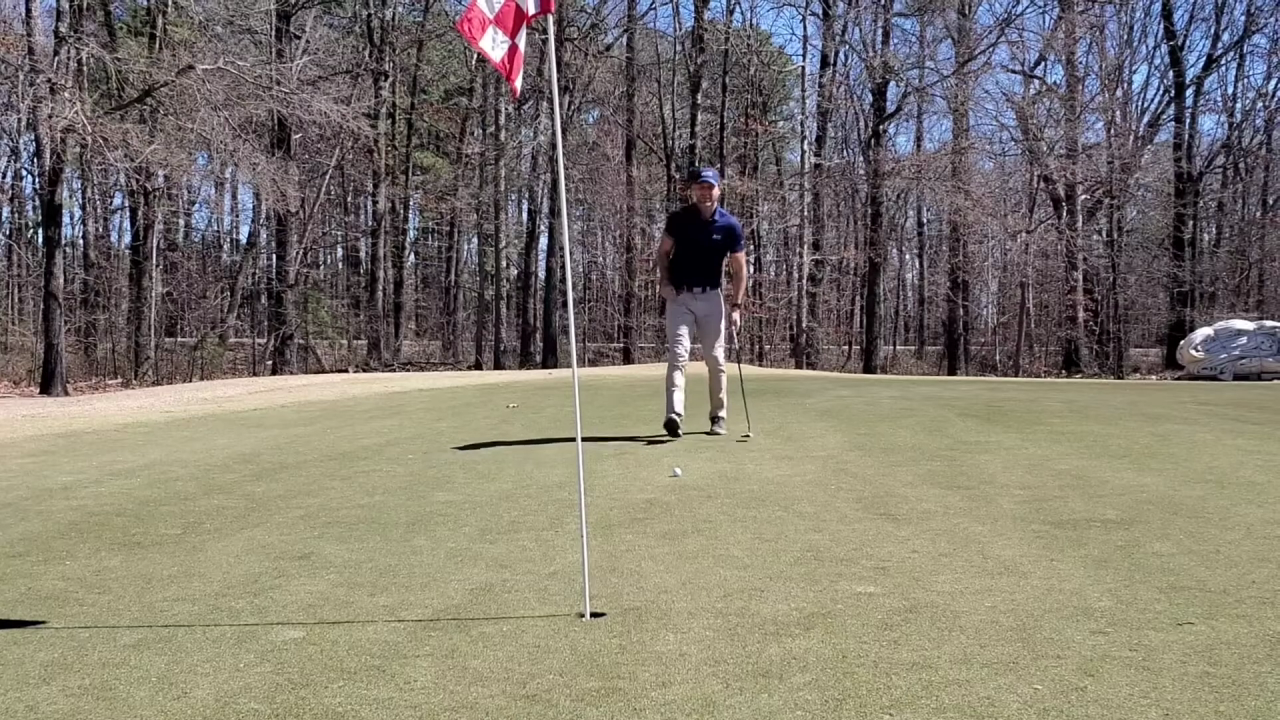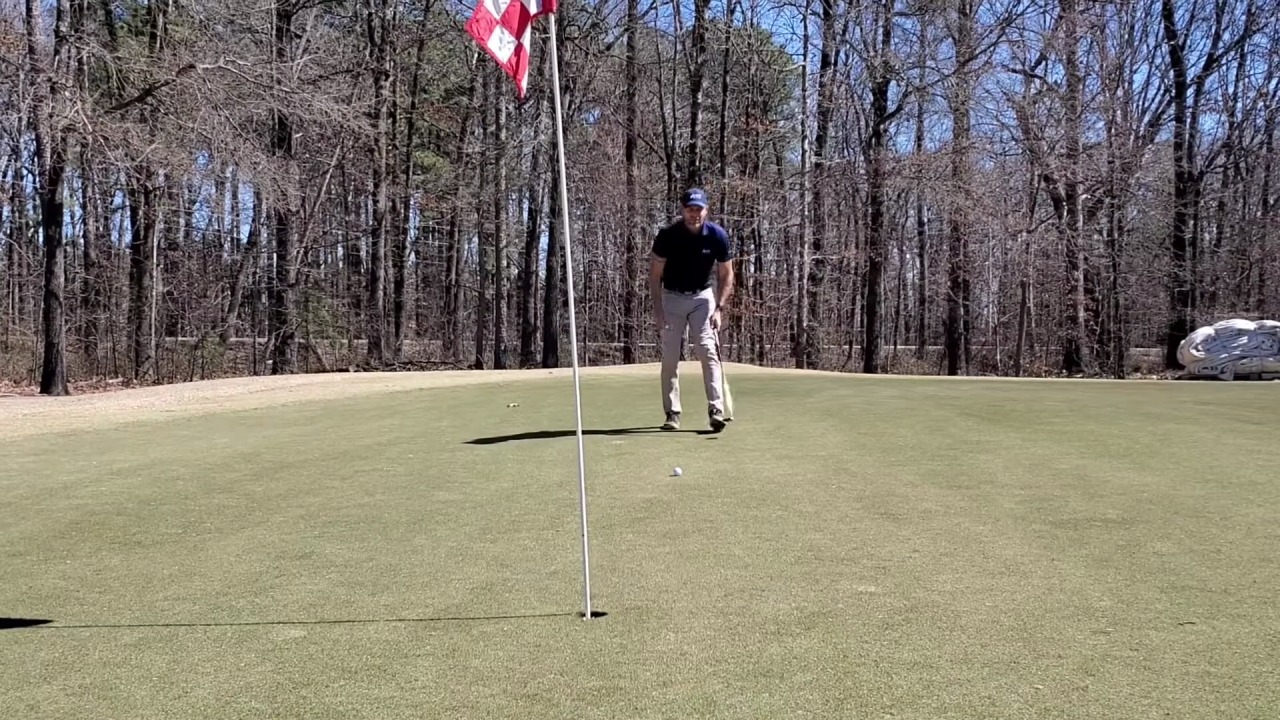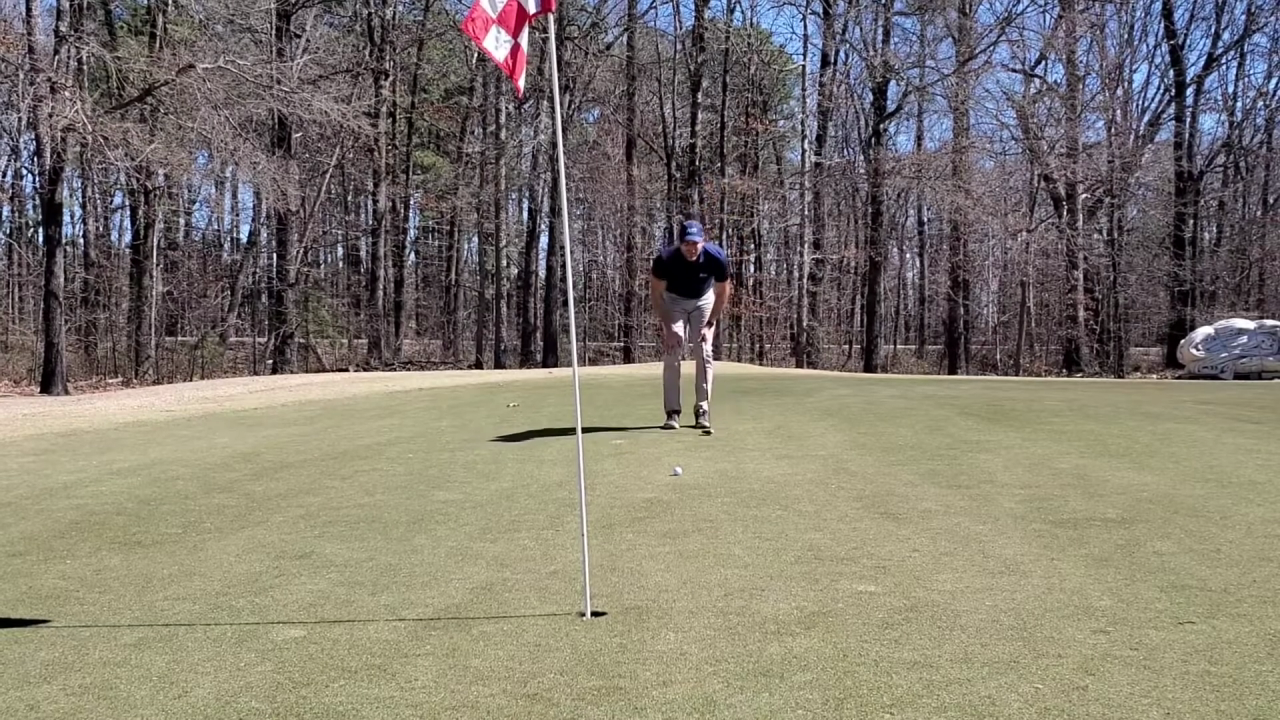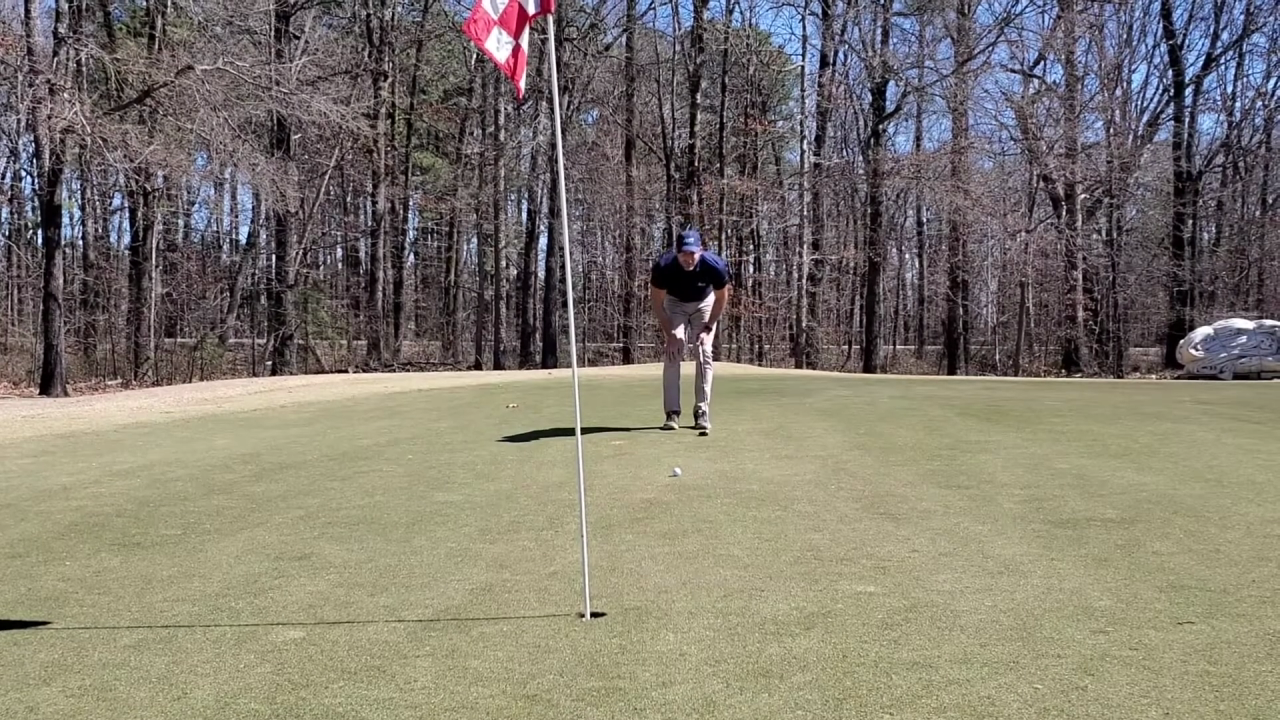
dt=0.5s
person 1, frame 1
left shoulder: (731, 225)
right shoulder: (678, 219)
left elbow: (739, 268)
right elbow: (664, 251)
left wrist: (736, 305)
right wrist: (665, 281)
left hip: (710, 297)
right hip: (680, 297)
left knee: (715, 360)
right knee: (678, 354)
left ankle: (718, 416)
right ankle: (674, 414)
person 1, frame 2
left shoulder: (718, 236)
right shoulder: (667, 235)
left elbow: (726, 275)
right elbow: (655, 274)
left wrist: (719, 308)
right wrist: (657, 311)
left hip: (703, 296)
right hip: (672, 297)
left knee: (708, 350)
right knee: (670, 356)
left ankle: (716, 410)
right ankle: (672, 412)
person 1, frame 3
left shoulder: (716, 257)
right shoulder: (665, 259)
left elbow: (722, 293)
right elbow: (656, 294)
left wrist: (710, 325)
right wrist: (668, 328)
left hip: (704, 299)
right hip: (674, 300)
left knee: (705, 352)
right knee: (672, 353)
left ankle: (702, 409)
right ankle: (673, 411)
person 1, frame 4
left shoulder: (715, 266)
right shoulder: (663, 267)
left elbow: (721, 297)
right elbow: (657, 302)
left wrist: (708, 328)
right wrist: (669, 334)
left hip: (704, 302)
right hip: (675, 303)
left knee: (704, 353)
right knee: (672, 353)
left ankle: (702, 411)
right ankle: (672, 412)
